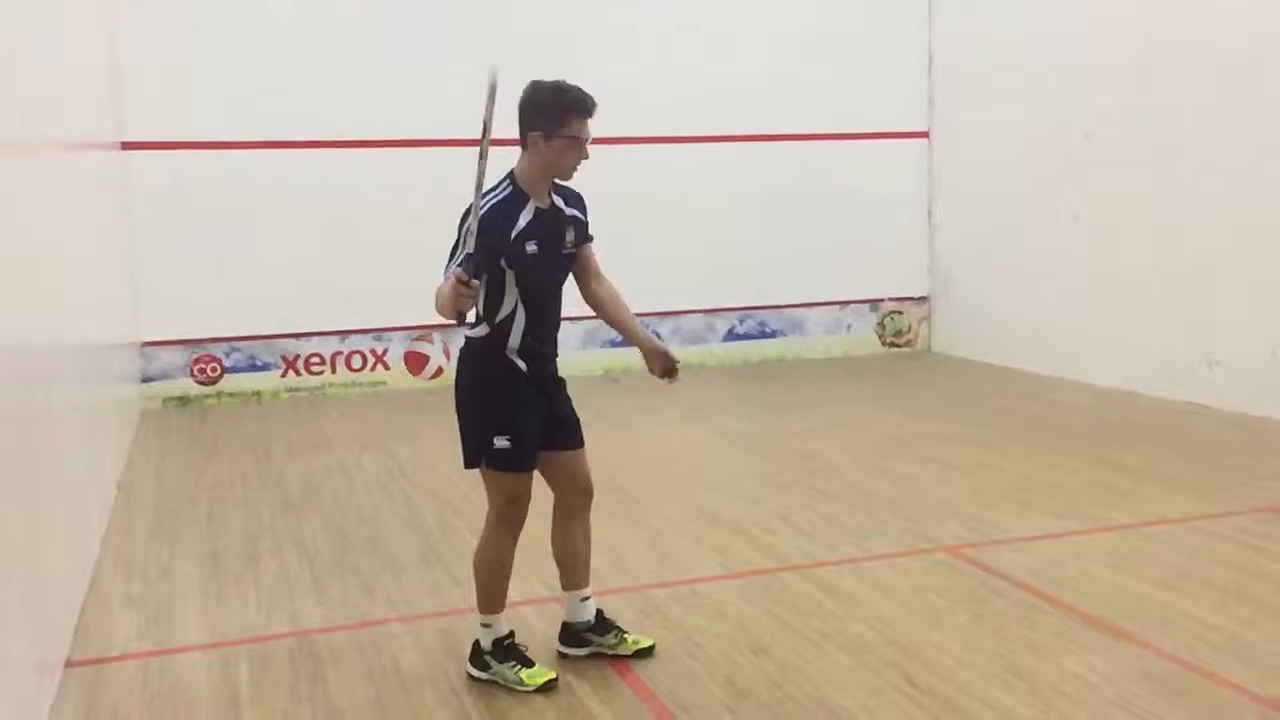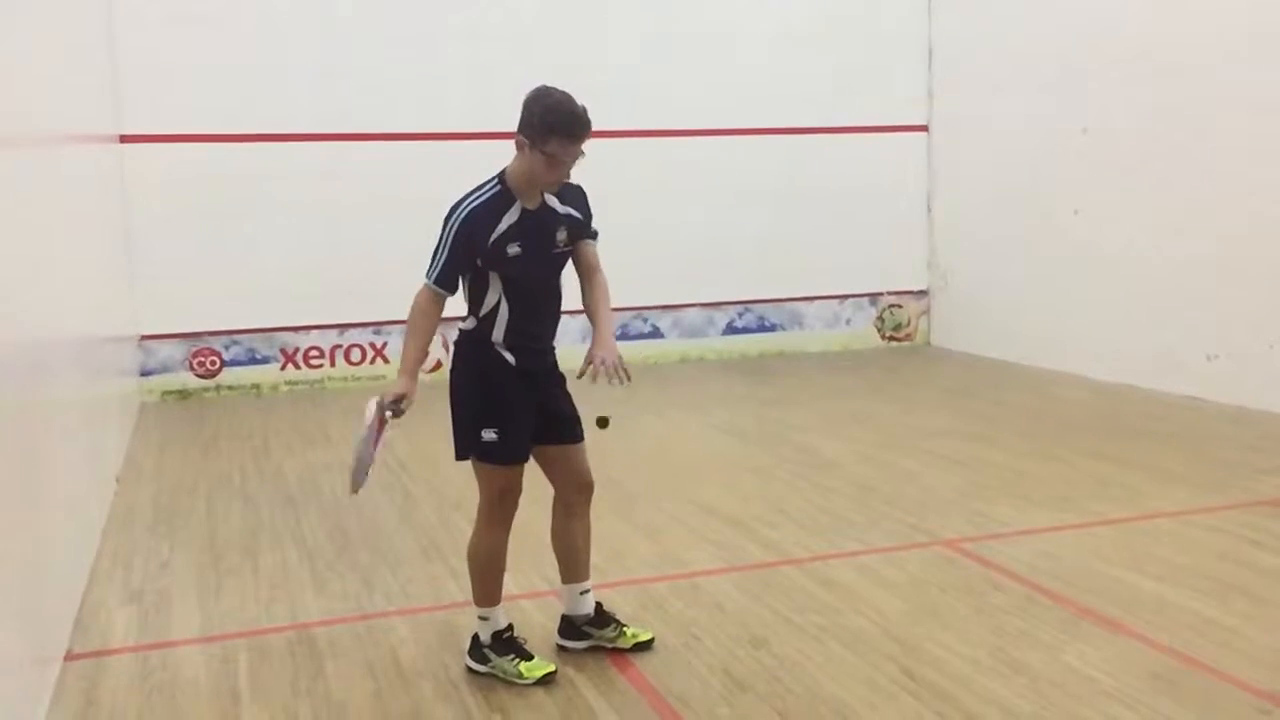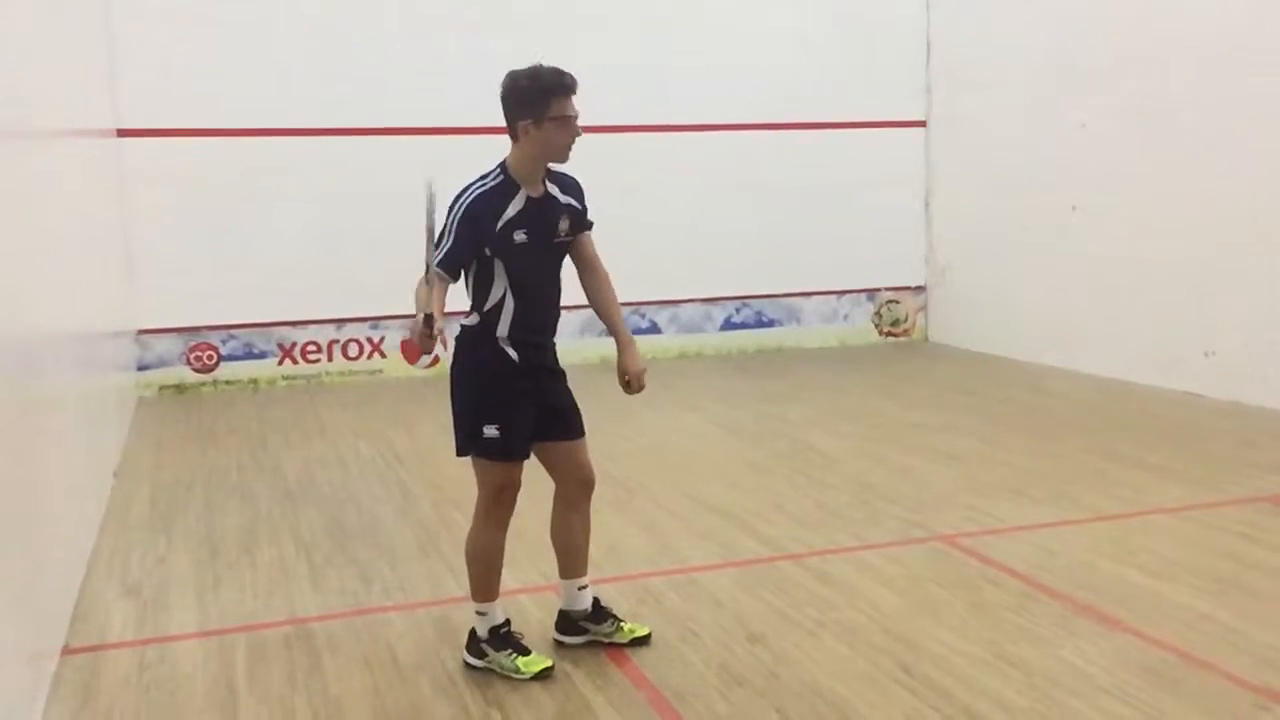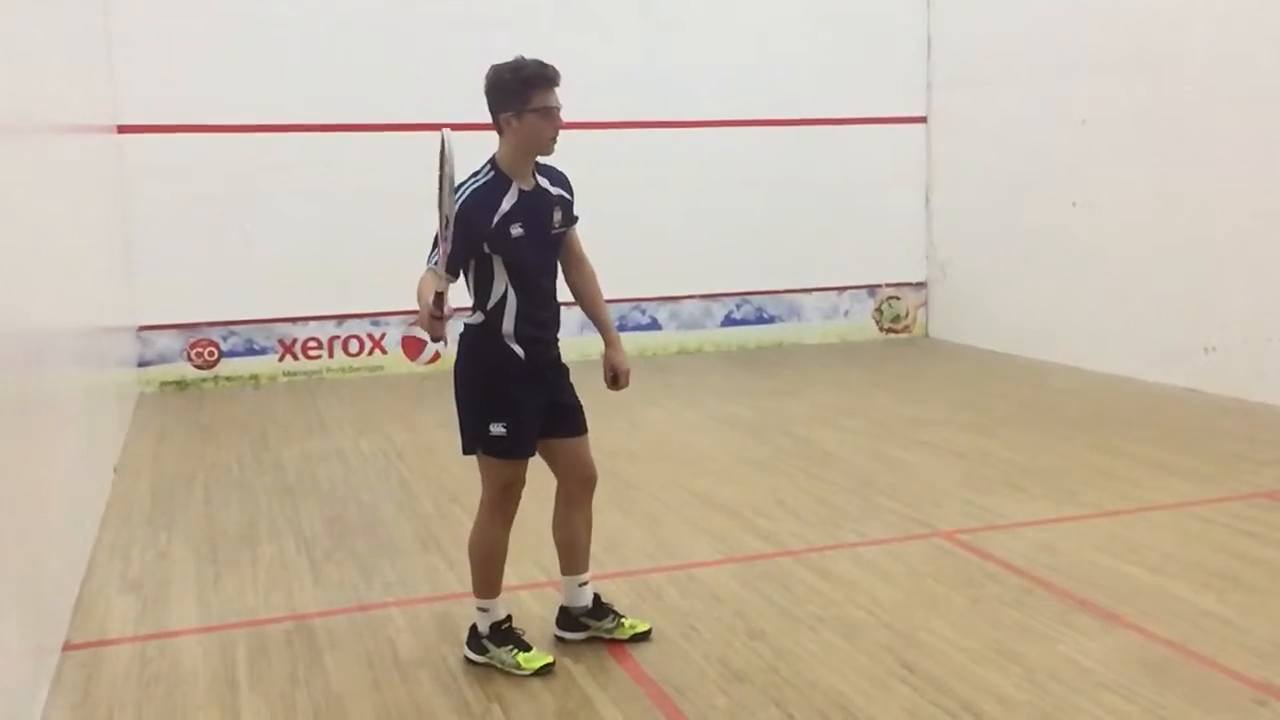
dt=0.7s
person 1, frame 1
left shoulder: (572, 205)
right shoulder: (492, 213)
left elbow: (593, 283)
right elbow: (446, 291)
left wrist: (642, 340)
right wrist: (455, 302)
left hip: (542, 374)
right hip: (495, 378)
left knee: (577, 490)
right knee: (508, 509)
left ankle: (582, 622)
right ankle: (491, 646)
person 1, frame 2
left shoulder: (571, 201)
right shoulder: (475, 215)
left elbow: (591, 274)
right elbow: (432, 296)
left wrist: (604, 336)
right wrist: (408, 374)
left hip: (541, 367)
right hip: (489, 373)
left knee: (577, 484)
right knee: (500, 502)
left ankle: (581, 615)
right ankle: (490, 639)
person 1, frame 3
left shoulder: (567, 192)
right shoulder: (479, 203)
left elbow: (591, 268)
right elbow: (437, 275)
left wrist: (625, 344)
right wrist: (429, 315)
left hip: (541, 362)
right hip: (489, 368)
left knee: (578, 479)
right knee: (499, 497)
left ankle: (580, 610)
right ankle: (488, 634)
person 1, frame 4
left shoulder: (556, 185)
right shoulder: (474, 199)
left elbow: (575, 263)
right elbow: (437, 272)
left wrist: (611, 339)
right wrist: (431, 304)
left hip: (545, 359)
right hip: (494, 367)
left knee: (580, 476)
right knee: (502, 495)
left ankle: (579, 606)
right ankle: (488, 630)
